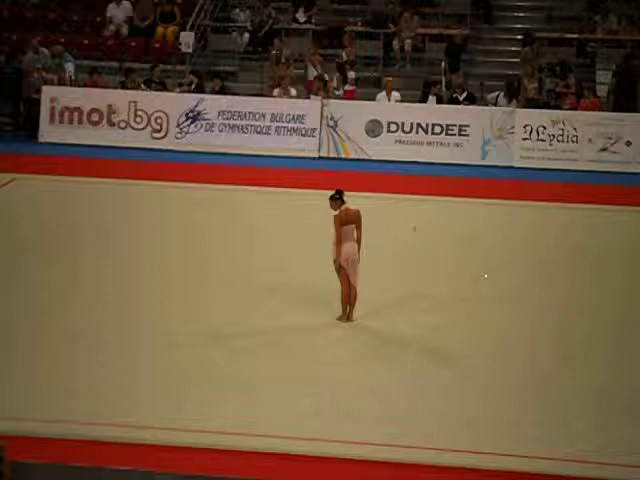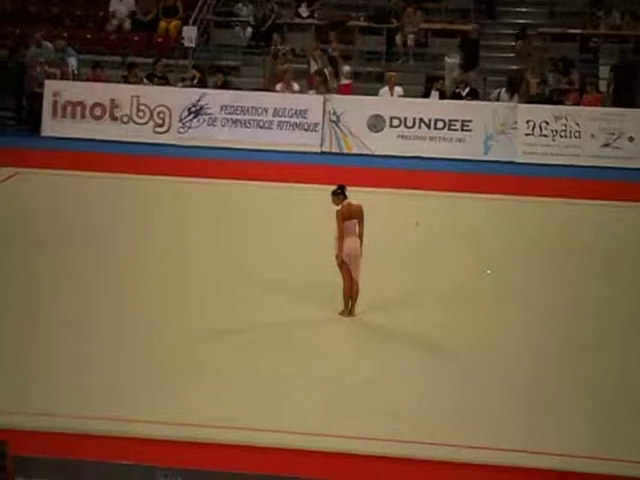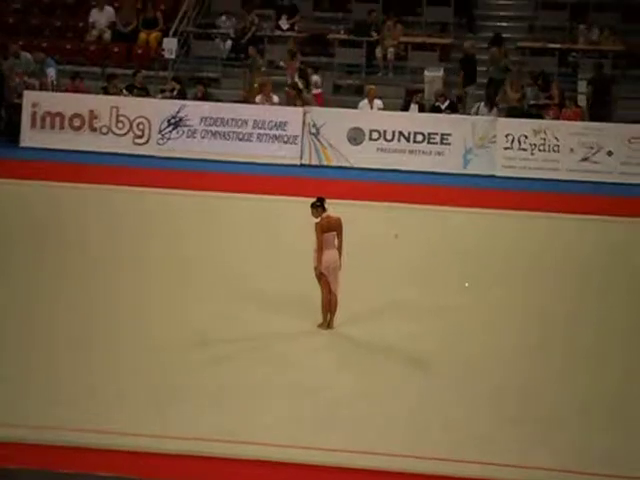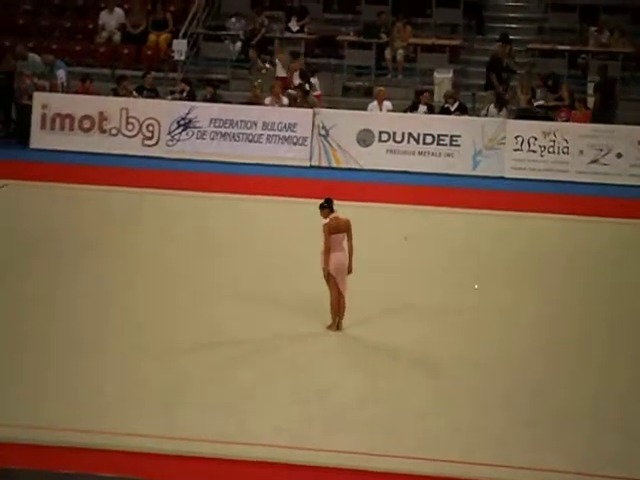
dt=0.3s
person 1, frame 1
left shoulder: (338, 217)
right shoulder: (357, 213)
left elbow: (338, 239)
right elbow: (359, 235)
left wrist: (337, 259)
right wrist: (358, 252)
left hip: (342, 250)
right hip: (353, 248)
left knee: (344, 284)
right knee: (353, 283)
left ankle: (344, 315)
right ankle: (351, 314)
person 1, frame 2
left shoulder: (340, 212)
right shoulder: (359, 208)
left elbow: (341, 234)
right elbow: (361, 230)
left wrist: (339, 254)
right wrist: (360, 247)
left hip: (344, 245)
right hip: (355, 243)
left knee: (347, 279)
right knee: (355, 278)
left ankle: (346, 310)
right ankle: (353, 309)
person 1, frame 3
left shoulder: (319, 224)
right shoulder: (338, 220)
left elbow: (320, 246)
right elbow: (340, 242)
left wrist: (318, 266)
right wrist: (339, 260)
left hip: (323, 258)
right hip: (334, 256)
left knee: (325, 291)
right knee: (333, 291)
left ankle: (324, 322)
right ankle: (331, 321)
person 1, frame 4
left shoulder: (327, 225)
right shoulder: (347, 222)
left elbow: (327, 248)
right elbow: (350, 244)
left wrist: (325, 267)
right wrist: (350, 263)
left hip: (331, 259)
right hip: (342, 257)
left knee: (334, 293)
right knee: (341, 292)
left ankle: (333, 324)
right ankle: (340, 323)
